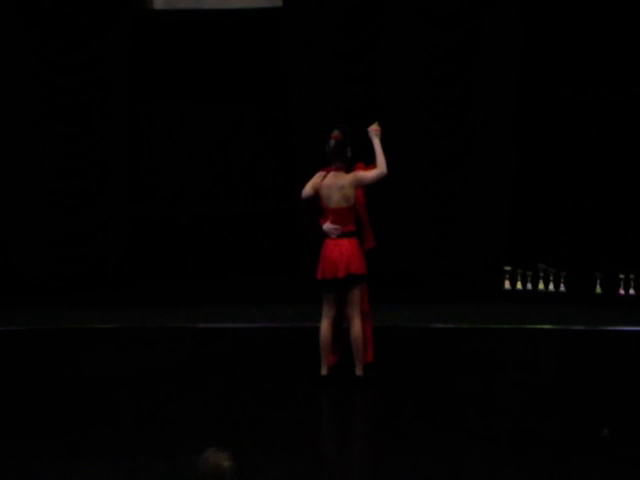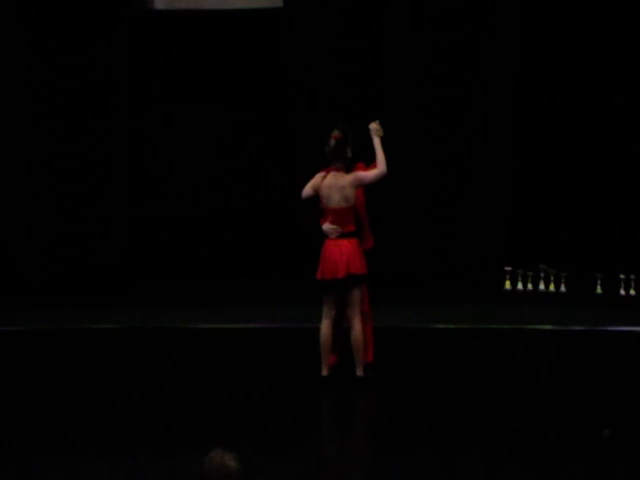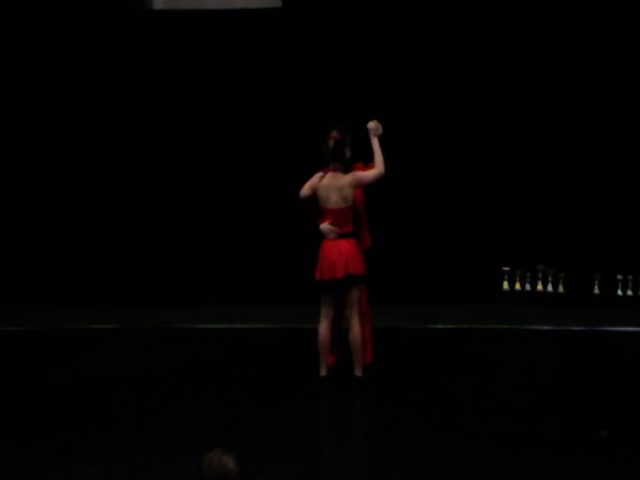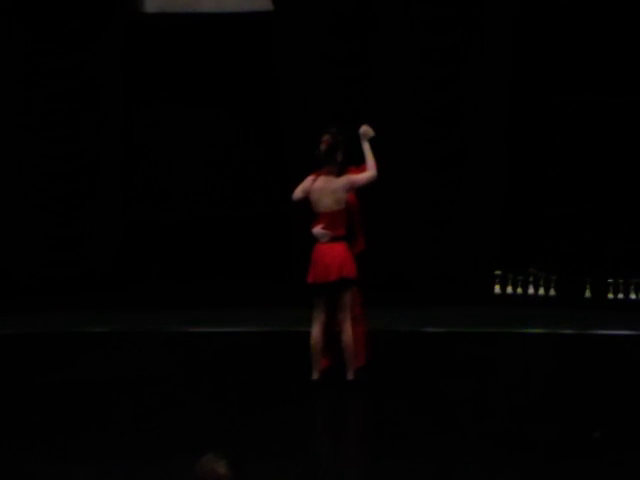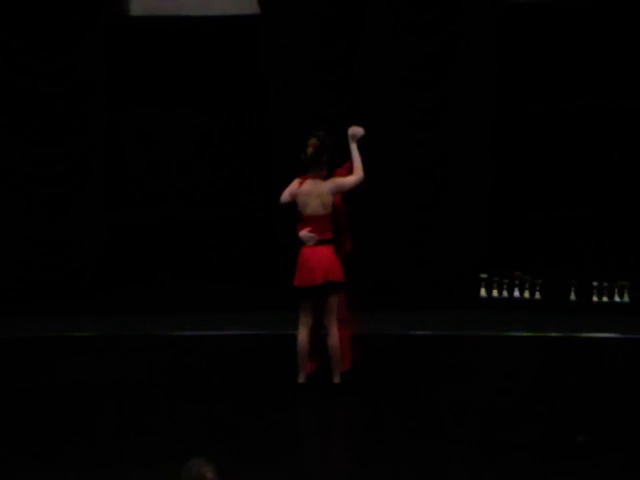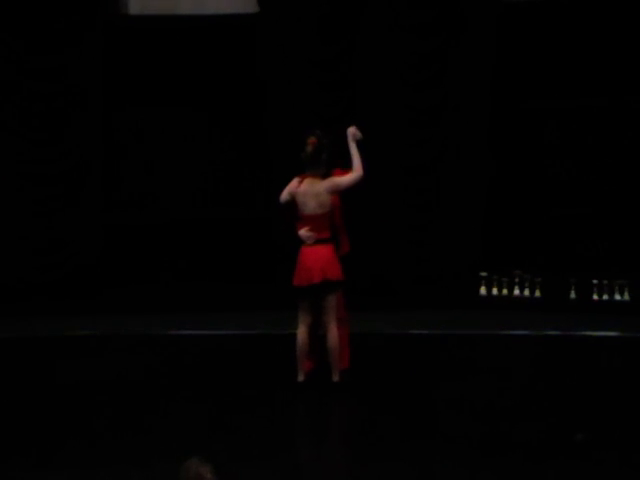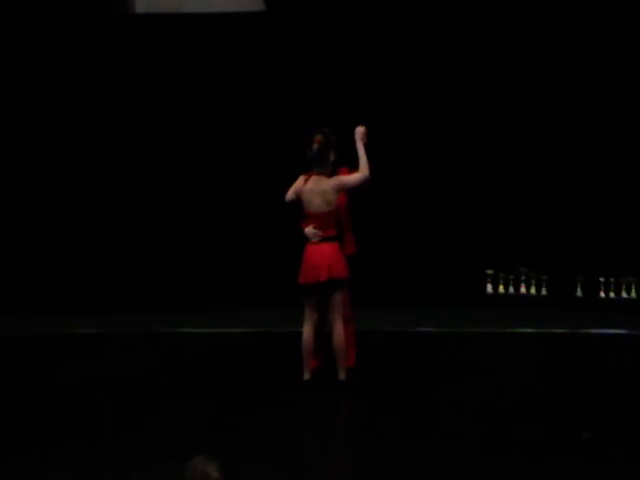
dt=0.2s
person 1, frame 1
left shoulder: (319, 178)
right shoulder: (353, 179)
left elbow: (303, 198)
right elbow: (383, 170)
right wrist: (375, 139)
left hip: (329, 250)
right hip: (351, 249)
left knee: (328, 314)
right knee: (354, 315)
left ankle: (324, 370)
right ankle: (358, 371)
person 1, frame 2
left shoulder: (320, 179)
right shoulder: (353, 179)
left elbow: (303, 198)
right elbow: (382, 169)
right wrist: (375, 138)
left hip: (329, 251)
right hip: (351, 250)
left knee: (328, 315)
right knee: (355, 316)
left ankle: (325, 370)
right ankle: (359, 371)
person 1, frame 3
left shoulder: (318, 179)
right shoulder: (351, 179)
left elbow: (301, 198)
right elbow: (381, 170)
right wrist: (374, 138)
left hip: (327, 251)
right hip: (349, 250)
left knee: (326, 316)
right knee: (353, 317)
left ankle: (323, 371)
right ankle: (358, 372)
person 1, frame 4
left shoulder: (310, 182)
right shoulder: (345, 182)
left elbow: (294, 201)
right elbow: (373, 173)
right wrist: (365, 142)
left hip: (320, 254)
right hip: (342, 253)
left knee: (318, 319)
right knee: (345, 320)
left ankle: (316, 373)
right ankle: (350, 375)
person 1, frame 5
left shoulder: (297, 186)
right shoulder: (331, 186)
left elbow: (281, 205)
right elbow: (359, 176)
right wrist: (353, 143)
left hip: (307, 258)
right hip: (328, 257)
left knee: (305, 323)
right knee: (331, 324)
left ankle: (302, 377)
right ankle: (336, 378)
person 1, frame 6
left shoulder: (296, 184)
right shoulder: (328, 185)
left elbow: (281, 204)
right elbow: (359, 173)
right wrist: (351, 142)
left hip: (305, 257)
right hip: (326, 255)
left knee: (304, 322)
right knee: (330, 322)
left ankle: (301, 375)
right ankle: (335, 376)
person 1, frame 7
left shoulder: (301, 182)
right shoulder: (334, 184)
left elbow: (286, 203)
right elbow: (365, 174)
right wrist: (359, 142)
left hip: (311, 254)
right hip: (332, 253)
left knee: (309, 320)
right knee: (336, 320)
left ankle: (307, 373)
right ankle: (341, 374)
person 2, frame 1
left shoulder: (358, 171)
right wrist: (323, 224)
left hip: (357, 244)
left knee: (361, 302)
left ankle: (366, 357)
right ankle: (332, 354)
person 2, frame 2
left shoulder: (358, 169)
right wrist: (323, 225)
left hip: (357, 244)
left knee: (361, 302)
left ankle: (366, 357)
right ankle: (333, 353)
person 2, frame 3
left shoulder: (357, 170)
left elbow: (377, 170)
right wrist: (320, 225)
left hip: (355, 244)
left knee: (360, 302)
left ankle: (365, 358)
right ankle: (332, 355)
person 2, frame 4
left shoulder: (351, 174)
right wrist: (312, 228)
left hip: (349, 248)
left knee: (353, 306)
left ankle: (357, 360)
right ankle: (326, 356)
person 2, frame 5
left shoulder: (337, 176)
left elbow: (356, 171)
right wrist: (300, 232)
left hip: (336, 251)
left knee: (339, 309)
left ankle: (343, 363)
right ankle: (312, 360)
person 2, frame 6
left shoulder: (335, 177)
right wrist: (298, 231)
left hip: (333, 250)
left knee: (337, 307)
left ankle: (341, 362)
right ankle: (310, 359)
person 2, frame 7
left shoulder: (342, 173)
right wrist: (305, 228)
left hip: (339, 247)
left knee: (343, 306)
left ankle: (347, 359)
right ankle: (315, 357)
